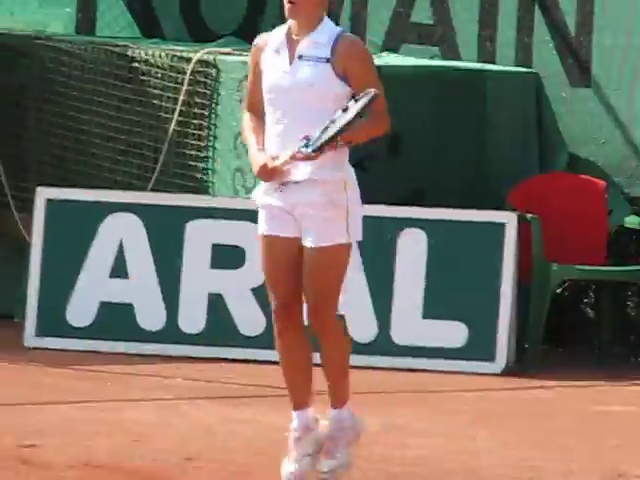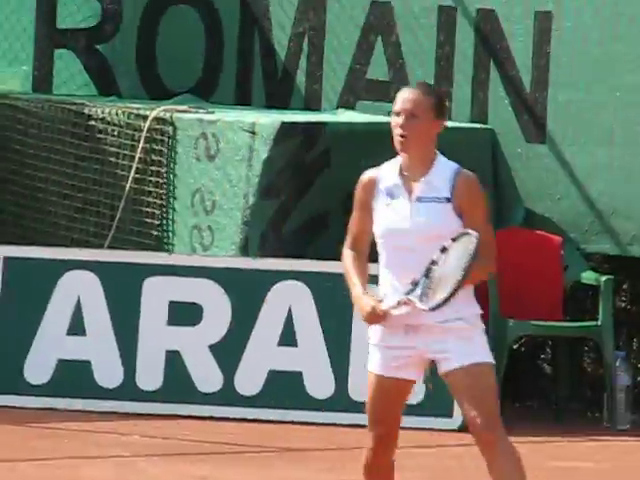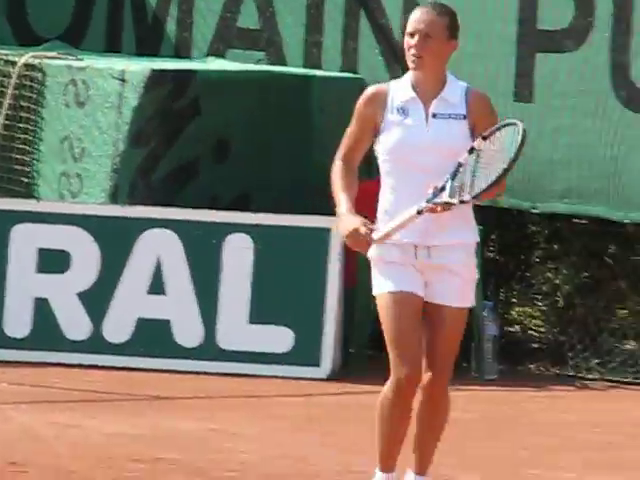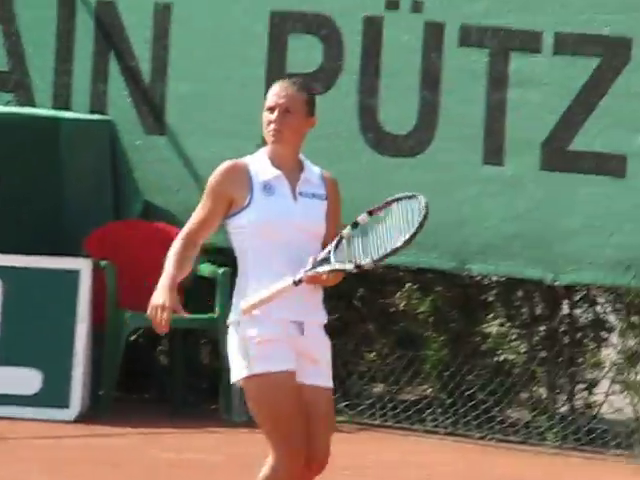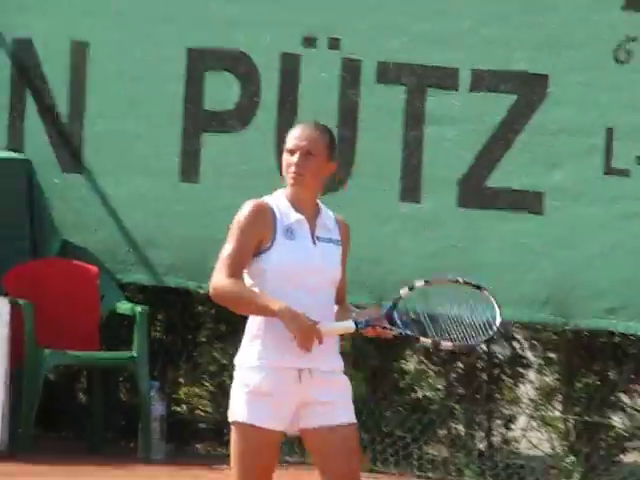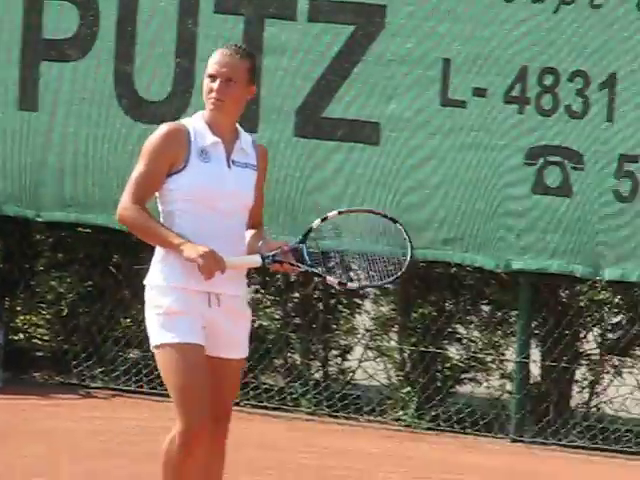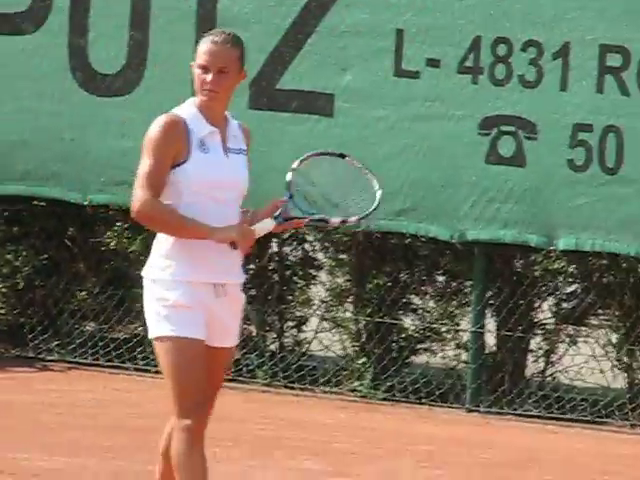
dt=0.3s
person 1, frame 1
left shoulder: (347, 49)
right shoulder: (265, 47)
left elbow: (380, 121)
right elbow: (252, 111)
left wrist: (333, 143)
right wrist: (257, 156)
left hip: (327, 192)
right hip: (278, 192)
left knee: (322, 314)
right knee: (285, 314)
left ankle: (340, 420)
right ankle: (304, 424)
person 1, frame 2
left shoulder: (462, 184)
right shoulder: (373, 182)
left elbow: (489, 258)
right elbow: (352, 248)
right wrist: (361, 297)
left hip: (455, 325)
right hip: (395, 328)
left knee: (488, 430)
right knee: (380, 442)
person 1, frame 3
left shoulder: (476, 104)
right shoulder: (378, 100)
left elbow: (496, 183)
right elbow: (345, 163)
left wrist: (456, 197)
right wrist: (347, 215)
left hip: (455, 249)
right hip: (397, 247)
left knee: (437, 379)
right knee: (405, 374)
person 1, frame 4
left shoulder: (325, 185)
right shoulder: (235, 175)
left elbow: (334, 266)
right elbow: (188, 240)
left wrist: (324, 274)
right wrist: (166, 286)
left hip: (309, 331)
right hip: (258, 326)
person 1, frame 5
left shoulder: (338, 228)
right shoulder: (260, 214)
right elbow: (221, 285)
left wrist: (360, 320)
right wrist: (283, 311)
left hip: (325, 378)
right hip: (265, 371)
person 1, frame 6
left shoulder: (255, 153)
right shoulder: (173, 137)
right elbow: (128, 210)
left wrist: (266, 247)
right wrist: (185, 245)
left hip: (230, 300)
right hip: (175, 294)
left knee: (216, 426)
right knee: (193, 423)
person 1, frame 7
left shoulder: (241, 134)
right shoulder: (169, 128)
right elbow: (143, 207)
left wrist: (261, 220)
right wrist: (218, 232)
left hip: (226, 289)
right hip: (175, 287)
left knee: (196, 417)
right knee: (190, 419)
